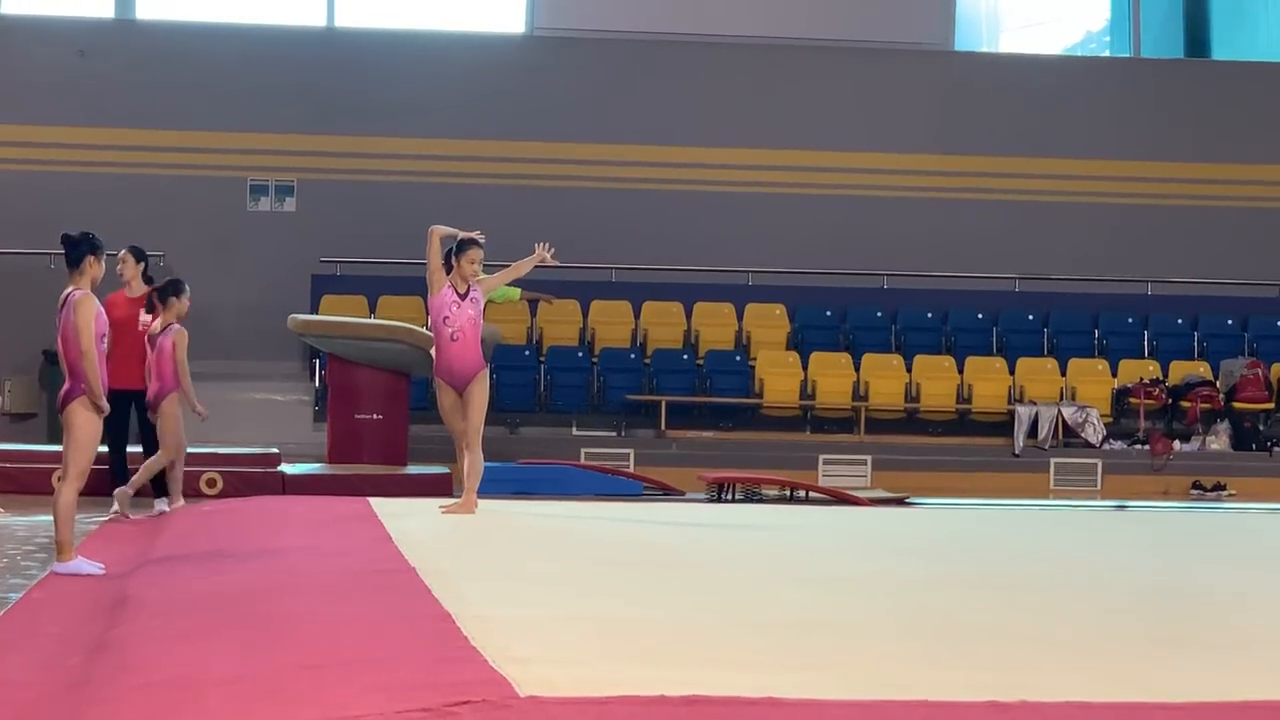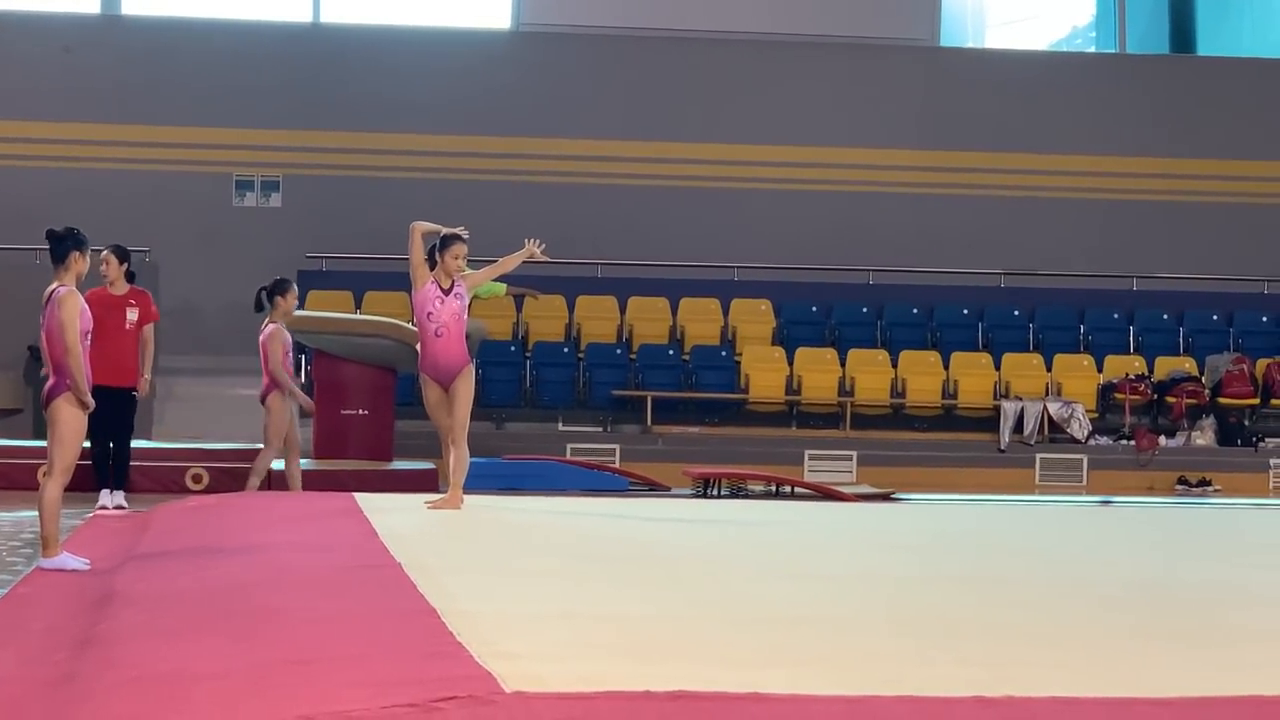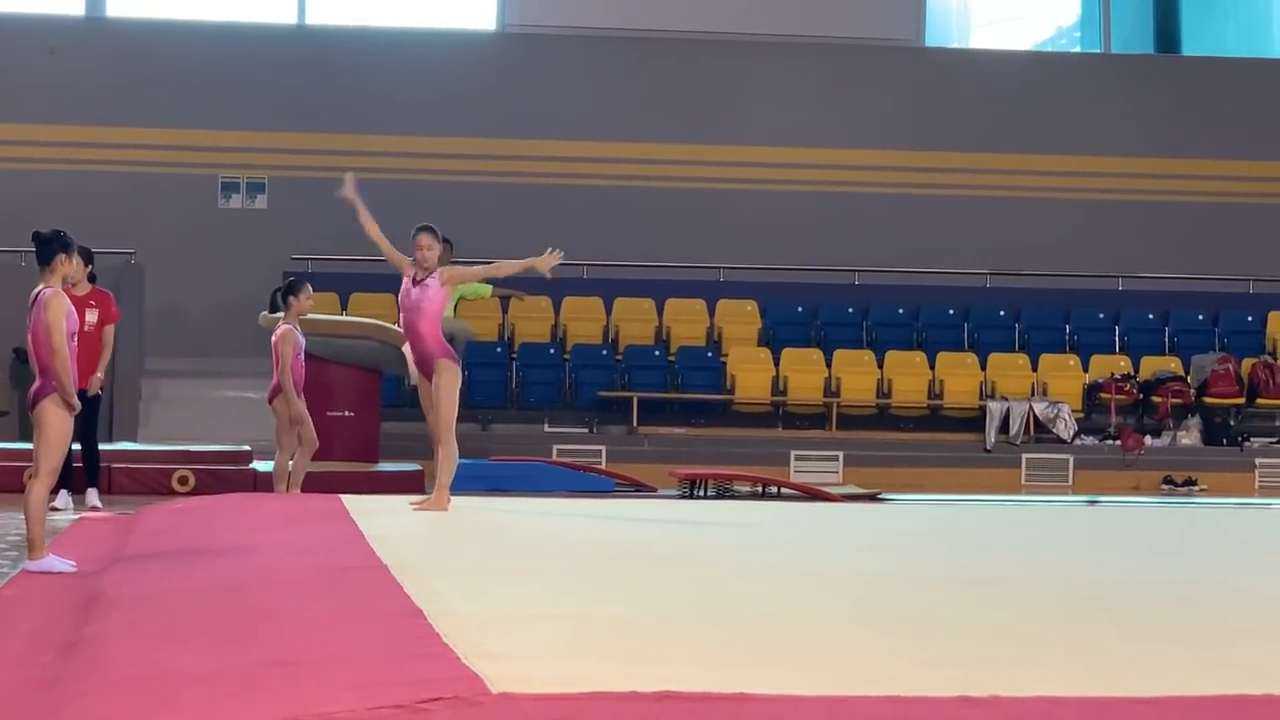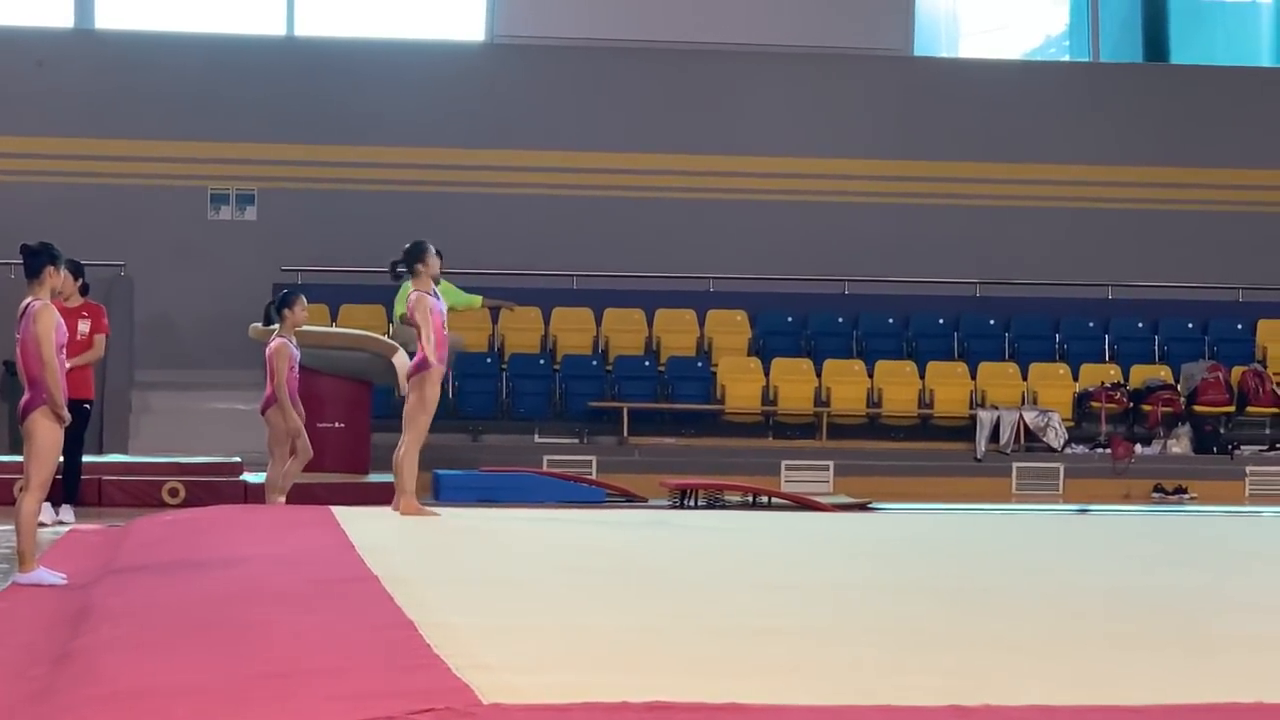
dt=1s
person 1, frame 1
left shoulder: (67, 298)
right shoulder: (85, 299)
left elbow: (66, 350)
right elbow: (87, 352)
right wrist: (99, 398)
left hip: (73, 395)
right hip: (84, 398)
left knee: (71, 480)
right knee: (72, 480)
left ankle: (67, 554)
right ankle: (65, 557)
person 1, frame 2
left shoulder: (51, 294)
right shoulder: (69, 296)
left elbow: (48, 346)
right elbow: (72, 349)
right wrist: (84, 394)
left hip: (58, 391)
right hip: (68, 394)
left knee: (56, 475)
right knee: (58, 476)
left ankle: (52, 549)
right ankle: (50, 552)
person 1, frame 3
left shoulder: (38, 295)
right shoulder: (56, 297)
left elbow: (36, 347)
right elbow: (59, 351)
right wrist: (71, 396)
left hip: (43, 392)
right hip: (54, 396)
left knee: (42, 477)
right knee: (44, 478)
left ankle: (38, 551)
right ankle: (36, 555)
person 1, frame 4
left shoulder: (26, 308)
right shoulder: (44, 309)
left elbow: (24, 359)
right elbow: (49, 363)
right wrist: (61, 408)
left hip: (33, 404)
right hip: (44, 407)
left knee: (32, 490)
right knee: (35, 490)
left ankle: (29, 564)
right ankle: (26, 567)
person 2, frame 1
left shoulder: (481, 288)
right shoulder: (438, 283)
left elbow: (514, 272)
right elbow: (435, 232)
left wrist: (538, 258)
right wrist: (461, 235)
left hip: (475, 373)
right hip: (445, 375)
left knee: (472, 440)
right knee: (459, 441)
left ankle: (469, 499)
right ankle: (467, 496)
person 2, frame 2
left shoulder: (465, 283)
right shoulder: (422, 280)
left elbow: (500, 267)
right elbow: (416, 228)
left wrist: (527, 253)
right wrist: (444, 231)
left hip: (460, 368)
right hip: (430, 371)
left knee: (458, 436)
right knee: (445, 437)
left ankle: (455, 494)
right ankle: (451, 492)
person 2, frame 3
left shoulder: (446, 276)
right shoulder: (408, 270)
left elbow: (490, 270)
right elbow: (377, 235)
left wrist: (532, 263)
right wrist: (355, 199)
left hip: (442, 360)
right hip: (423, 363)
left knee: (445, 431)
right knee: (436, 432)
left ankle: (441, 494)
right ankle: (437, 490)
person 2, frame 4
left shoulder: (430, 291)
right shoulder: (419, 299)
right elbow: (426, 334)
right wrist: (433, 361)
left hip: (429, 370)
right hip: (427, 371)
left knee: (410, 439)
right knee: (413, 439)
left ankle: (402, 498)
right ankle: (408, 501)
person 3, frame 1
right shoulder: (112, 301)
right elbow: (106, 342)
left hip: (146, 383)
right hip: (116, 383)
left knee: (151, 442)
right knee: (116, 443)
left ankle: (160, 498)
person 3, frame 2
left shoulder: (142, 298)
right shoulder: (92, 298)
left elbow: (148, 340)
left wrist: (145, 375)
left hip: (127, 381)
right hip: (97, 379)
left knee: (122, 438)
right knee: (99, 438)
left ankle: (119, 492)
right ankle: (104, 491)
person 3, frame 3
left shoulder: (103, 299)
left elbow: (108, 341)
left wrist: (99, 373)
left hip: (89, 380)
left knee: (88, 436)
left ankle: (92, 490)
right ankle: (63, 492)
person 3, frame 4
left shoulder: (95, 311)
left elbow: (99, 351)
left wrist: (67, 364)
left hip: (80, 393)
left knee: (73, 451)
left ankle: (67, 506)
right ankle: (46, 504)
person 4, frame 1
left shoulder: (153, 329)
right shoulder: (178, 332)
left elbow: (149, 367)
right elbow: (182, 373)
right wrist: (195, 404)
left hip: (155, 394)
right hip: (169, 396)
left knee: (178, 450)
right knee: (169, 453)
left ankle: (176, 501)
right ankle: (127, 490)
person 4, frame 2
left shoulder: (274, 327)
right shoulder: (276, 331)
right elbow: (276, 369)
left wrist: (293, 395)
right wrist: (299, 394)
left hip: (280, 394)
right hip: (277, 394)
left knee: (294, 448)
right knee: (272, 448)
right ankle: (249, 494)
person 4, frame 3
left shoulder: (294, 328)
right shoulder: (286, 331)
right elbow: (284, 370)
left wrist: (299, 400)
right wrist: (293, 403)
left hip: (293, 395)
right hip: (284, 395)
left knee: (310, 444)
right knee: (286, 450)
left ankle: (294, 490)
person 4, frame 4
left shoulder: (289, 340)
right shoulder: (281, 344)
right elbow: (279, 384)
left wrist: (298, 408)
right wrist: (290, 416)
left hip: (285, 405)
right hip: (278, 406)
left knee: (304, 453)
right knee: (279, 460)
left ankle: (280, 497)
right ankle: (272, 507)
